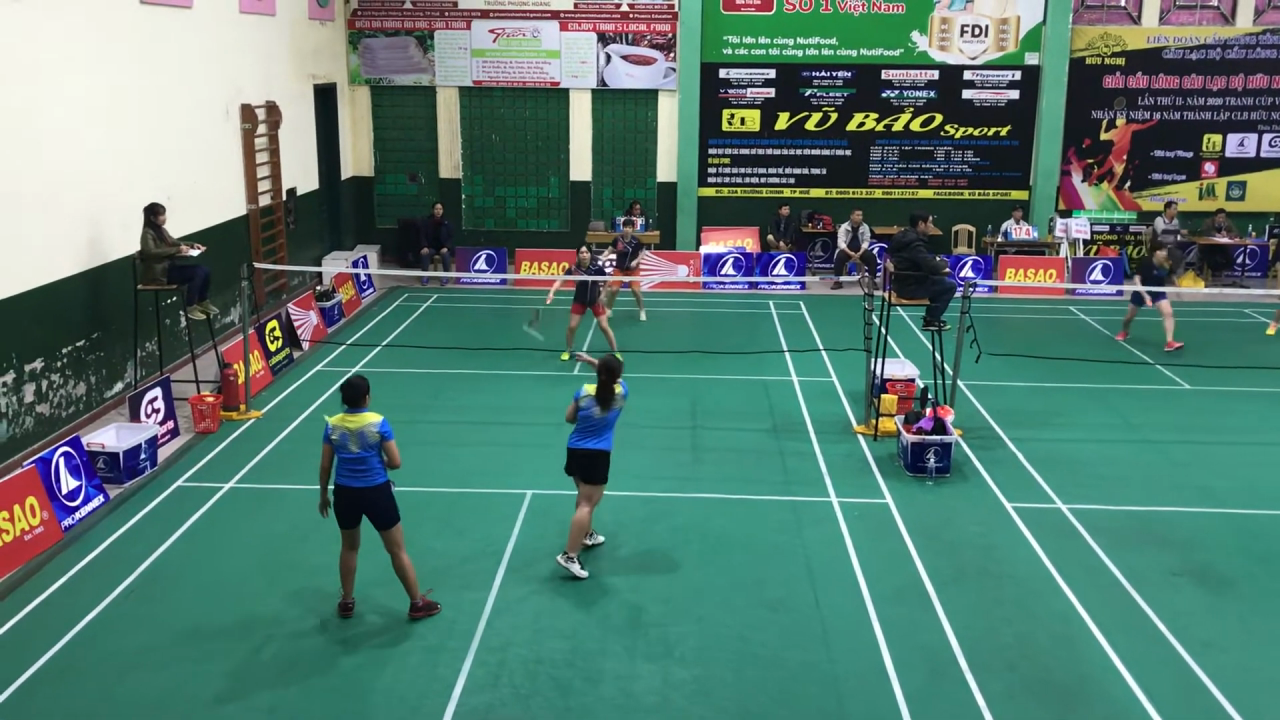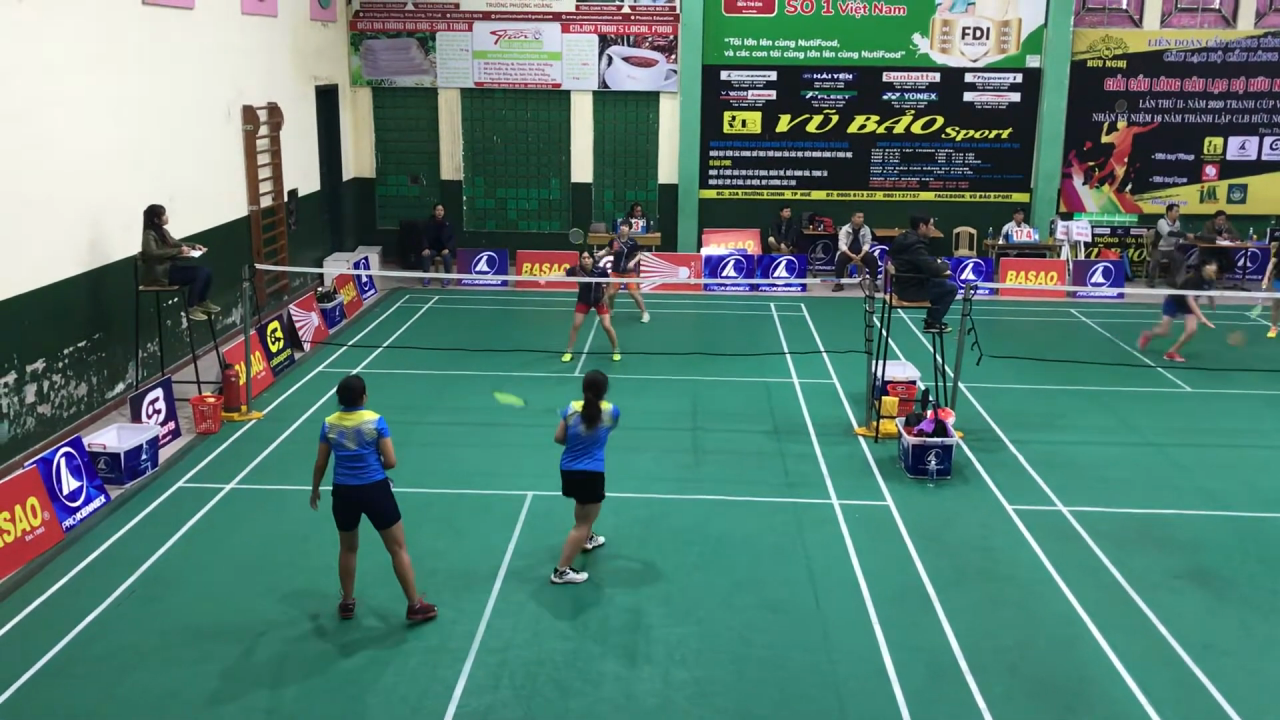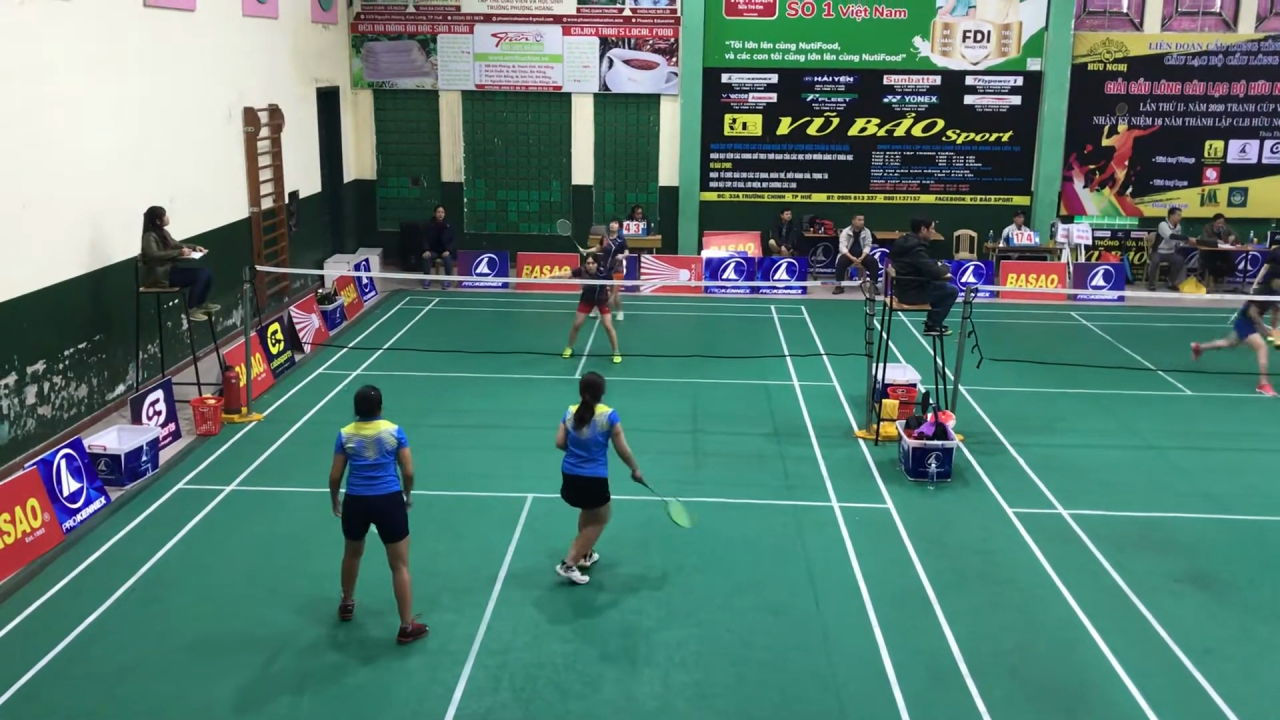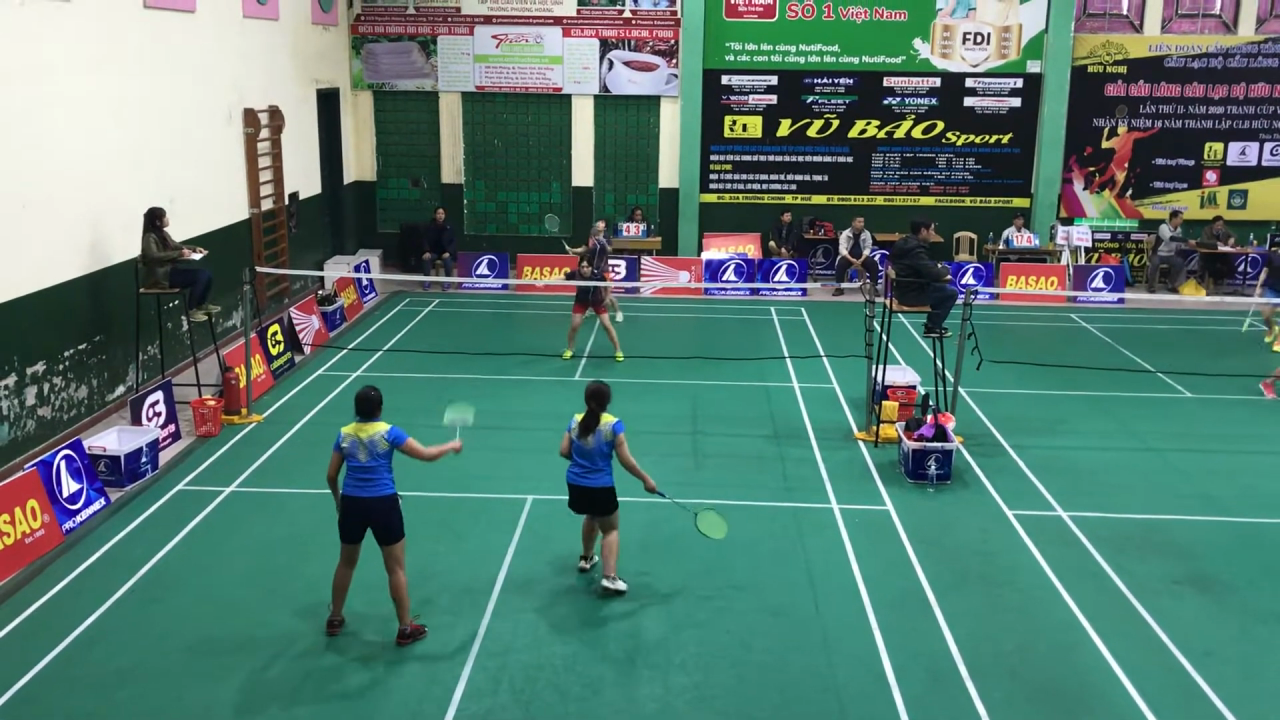
dt=0.3s
person 1, frame 1
left shoulder: (332, 425)
right shoulder: (378, 423)
left elbow: (325, 466)
right elbow: (395, 463)
left wrist: (323, 495)
left hip: (345, 493)
right hip: (376, 492)
left knee: (349, 547)
right knee: (397, 550)
left ankle: (347, 601)
right ankle: (417, 603)
person 1, frame 2
left shoulder: (329, 424)
right shoulder: (375, 421)
left elbow: (320, 464)
right elbow: (390, 462)
left wrist: (315, 490)
left hip: (343, 492)
right hip: (375, 490)
left knee: (347, 548)
right knee: (398, 549)
left ankle: (347, 603)
right ankle: (415, 606)
person 1, frame 3
left shoulder: (345, 435)
right shoulder: (394, 432)
left elbow: (335, 476)
right elbow: (408, 473)
left wrist: (334, 500)
right wrist: (406, 495)
left hip: (356, 502)
right hip: (389, 502)
left knee: (352, 554)
right knee: (400, 566)
left ankle: (346, 604)
right ankle: (407, 627)
person 1, frame 4
left shoulder: (344, 434)
right shoulder: (388, 432)
left elbow: (331, 475)
right elbow: (426, 454)
left wrist: (337, 498)
right wrist: (452, 446)
left hip: (352, 504)
right hip: (383, 504)
left knee: (346, 563)
right knee: (396, 569)
left ankle: (335, 618)
right ankle: (406, 628)
person 2, frame 1
left shoulder: (584, 391)
right shoulder: (621, 392)
left elbow: (569, 418)
right elbow: (615, 379)
right wrist: (592, 360)
left hip: (574, 450)
right hip: (597, 454)
left knee: (584, 496)
right knee: (587, 505)
left ankle: (587, 534)
right ankle: (569, 556)
person 2, frame 2
left shoulder: (571, 408)
right shoulder: (610, 411)
left elbow: (559, 438)
left hip: (568, 469)
right hip: (590, 473)
left knee: (583, 507)
right knee: (584, 522)
left ankle: (587, 539)
right ankle: (562, 570)
person 2, frame 3
left shoulder: (570, 412)
right shoulder: (609, 415)
left elbow: (559, 443)
right elbow: (622, 448)
right wrist: (635, 469)
left hip: (570, 475)
right hip: (594, 478)
left knee: (587, 512)
right knee: (597, 522)
left ankle: (585, 556)
right ankle: (568, 564)
person 2, frame 4
left shoulder: (575, 421)
right shoulder: (613, 424)
left elbow: (564, 452)
right elbow: (625, 459)
right wrist: (646, 480)
left hip: (575, 484)
right hip: (601, 487)
left knee: (591, 517)
right knee: (611, 530)
left ankle: (586, 558)
right ankle: (609, 577)
